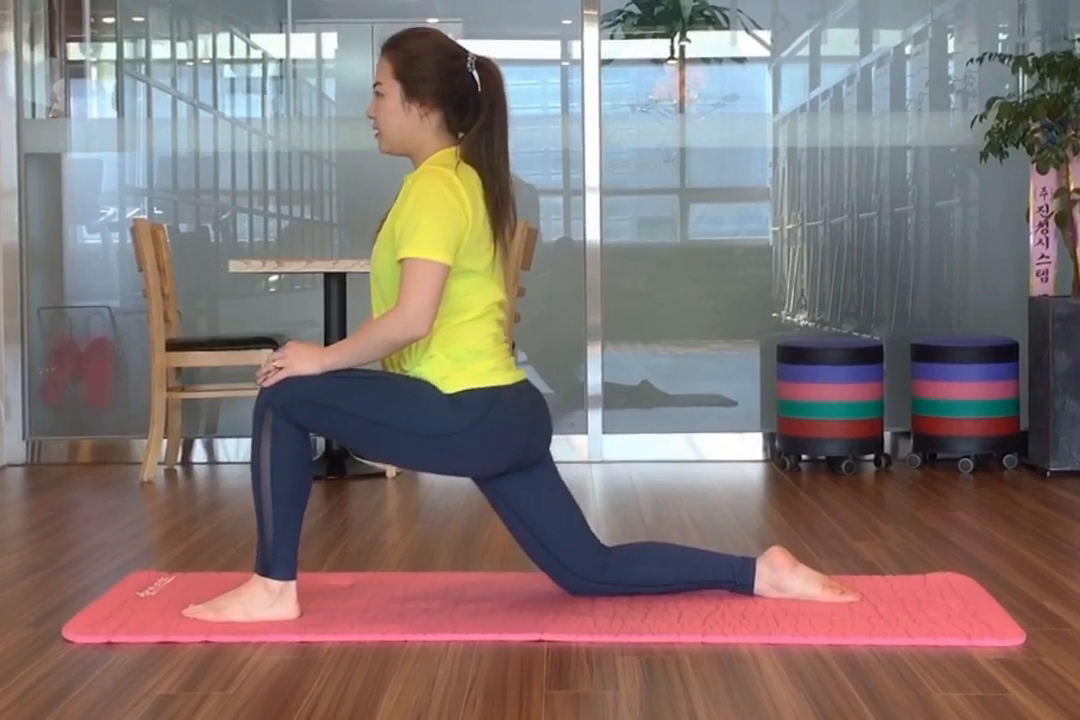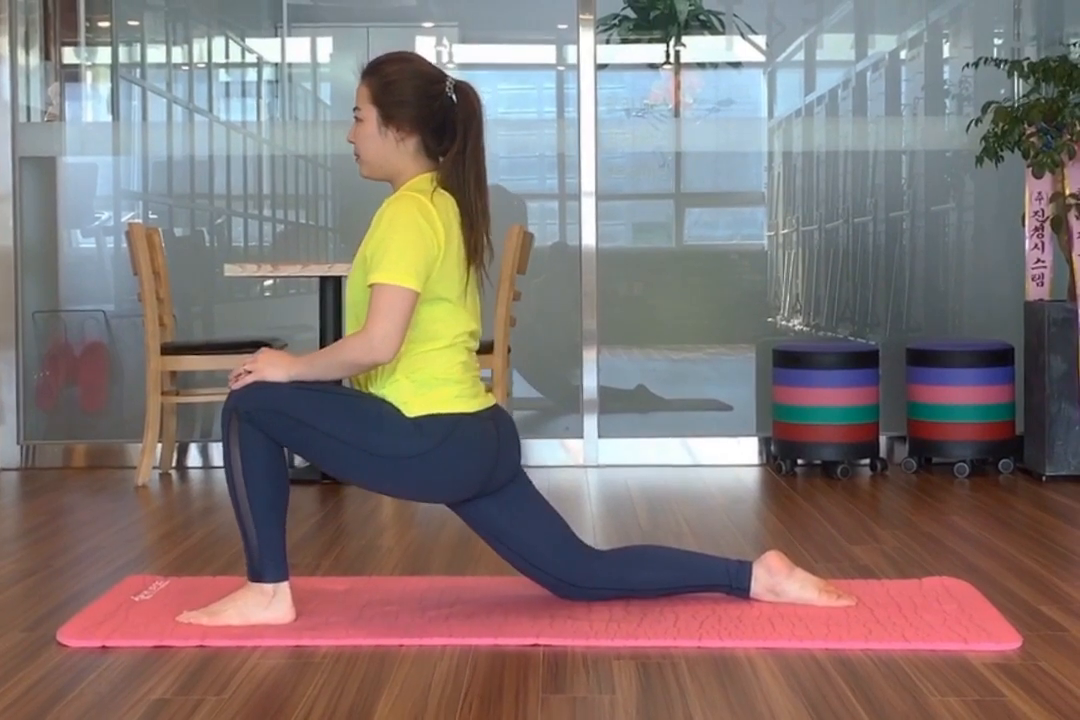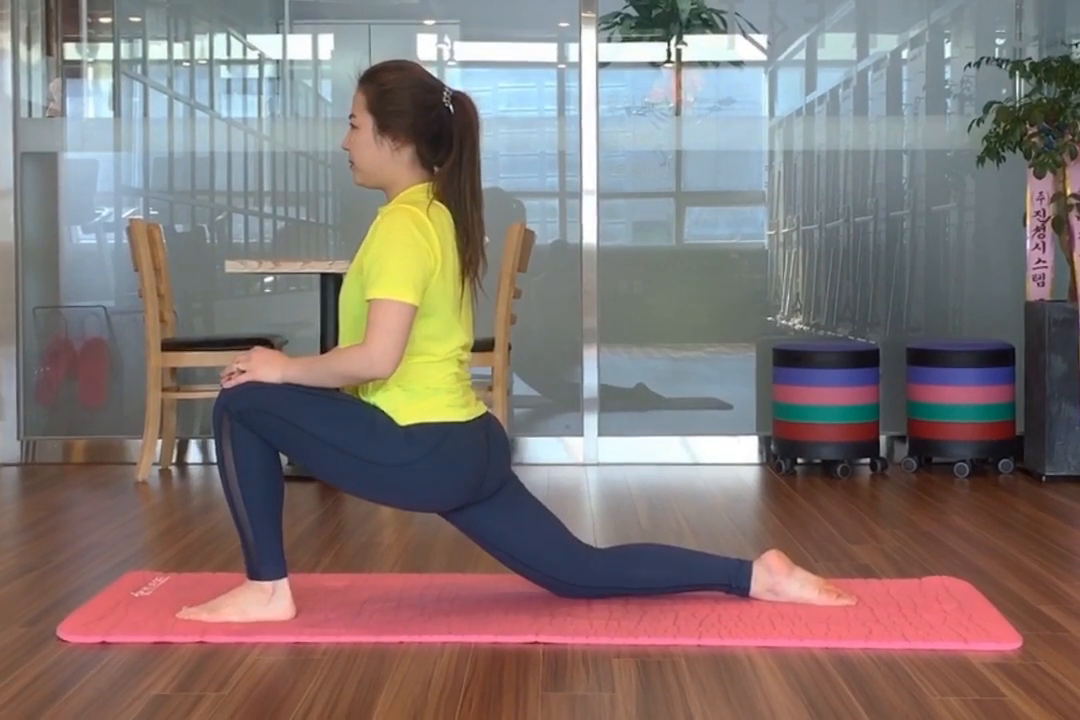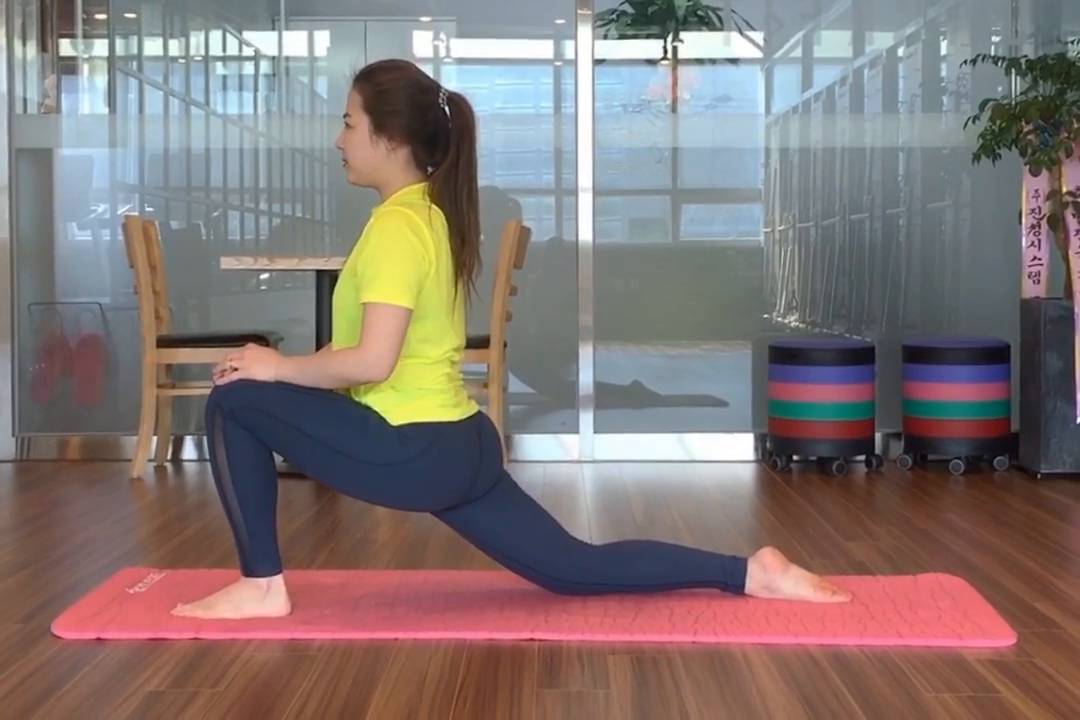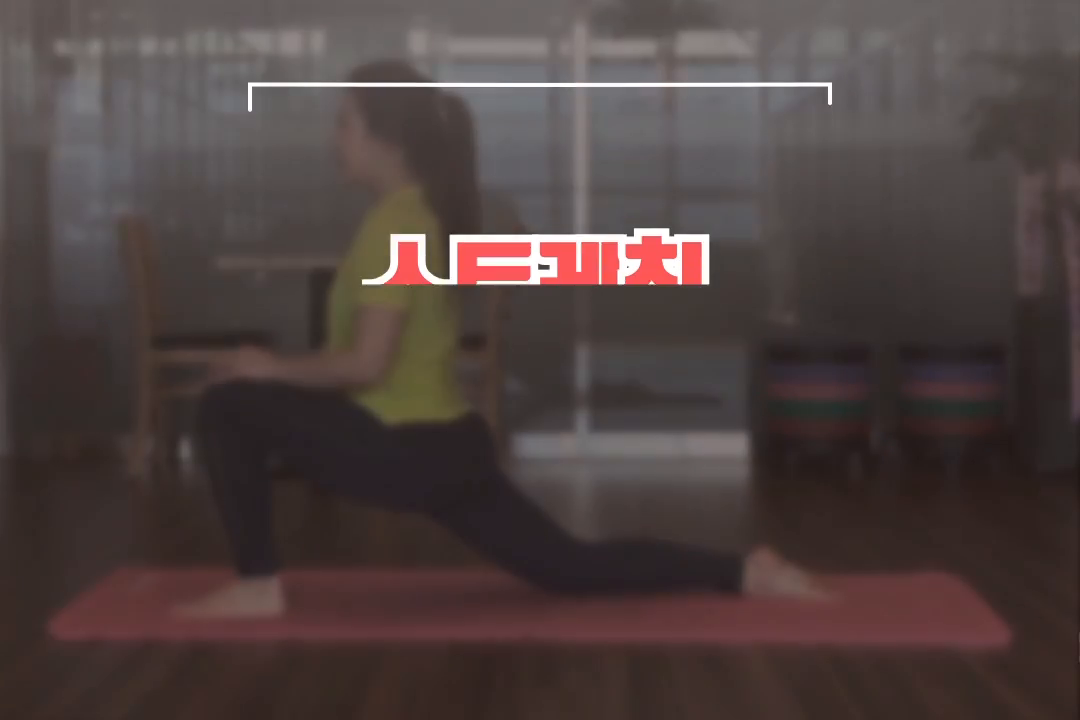
dt=0.5s
person 1, frame 1
left shoulder: (433, 185)
right shoulder: (465, 177)
left elbow: (412, 320)
left wrist: (323, 358)
right wrist: (343, 357)
left hip: (466, 416)
right hip: (506, 413)
left knee: (283, 396)
right knee: (589, 571)
left ankle: (274, 589)
right ankle: (758, 574)
person 1, frame 2
left shoulder: (408, 212)
right shoulder: (444, 203)
left elbow: (378, 345)
left wrist: (291, 365)
right wrist: (306, 369)
left hip: (431, 442)
right hip: (476, 437)
left knee: (251, 404)
right knee: (581, 574)
left ankle: (267, 593)
right ankle: (753, 576)
person 1, frame 3
left shoulder: (402, 223)
right shoulder: (438, 213)
left elbow: (378, 359)
left wrist: (285, 368)
right wrist: (301, 371)
left hip: (422, 451)
right hip: (464, 445)
left knee: (243, 404)
right knee: (580, 573)
left ankle: (266, 591)
right ankle: (755, 576)
person 1, frame 4
left shoulder: (395, 225)
right shoulder: (431, 213)
left elbow: (373, 363)
left wrist: (277, 366)
right wrist: (291, 367)
left hip: (414, 451)
right hip: (457, 445)
left knee: (234, 401)
right knee: (576, 570)
left ankle: (261, 587)
right ankle: (749, 573)
person 1, frame 5
left shoulder: (393, 225)
right shoulder: (427, 212)
left elbow: (367, 363)
left wrist: (273, 367)
right wrist: (288, 372)
left hip: (408, 449)
right hip: (446, 443)
left knee: (228, 405)
right knee: (571, 568)
left ankle: (257, 587)
right ankle: (745, 571)
